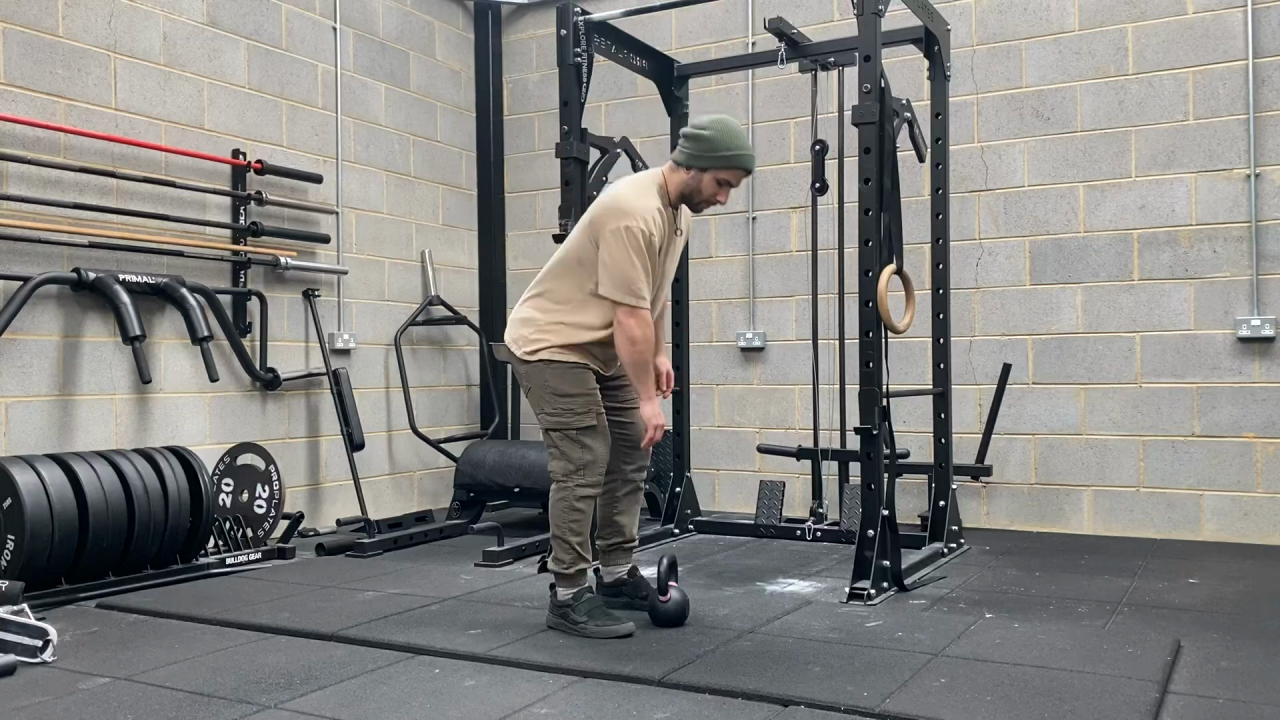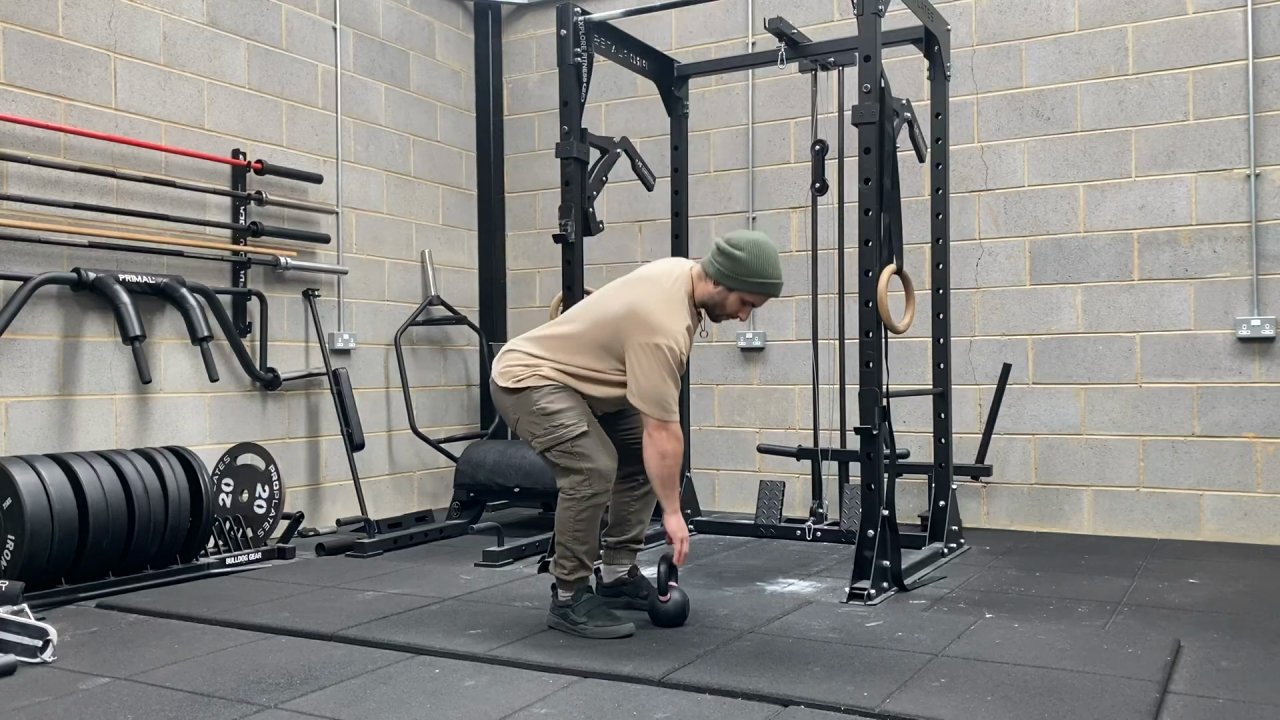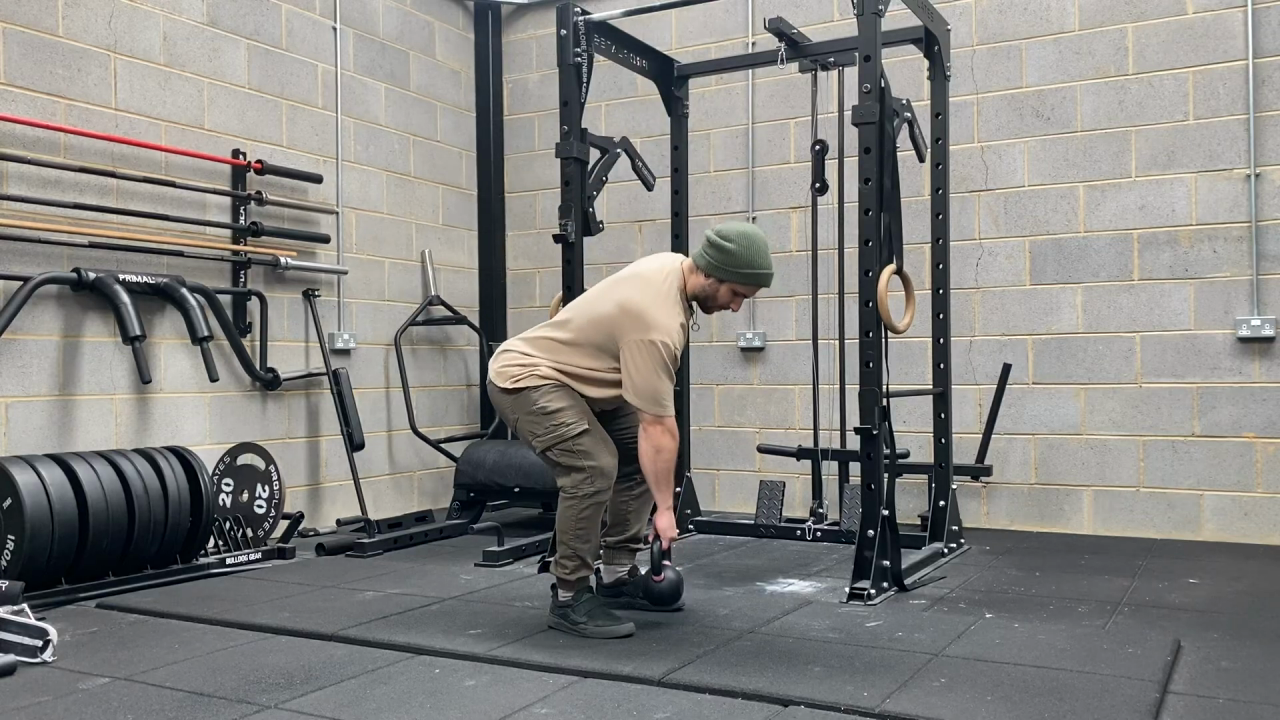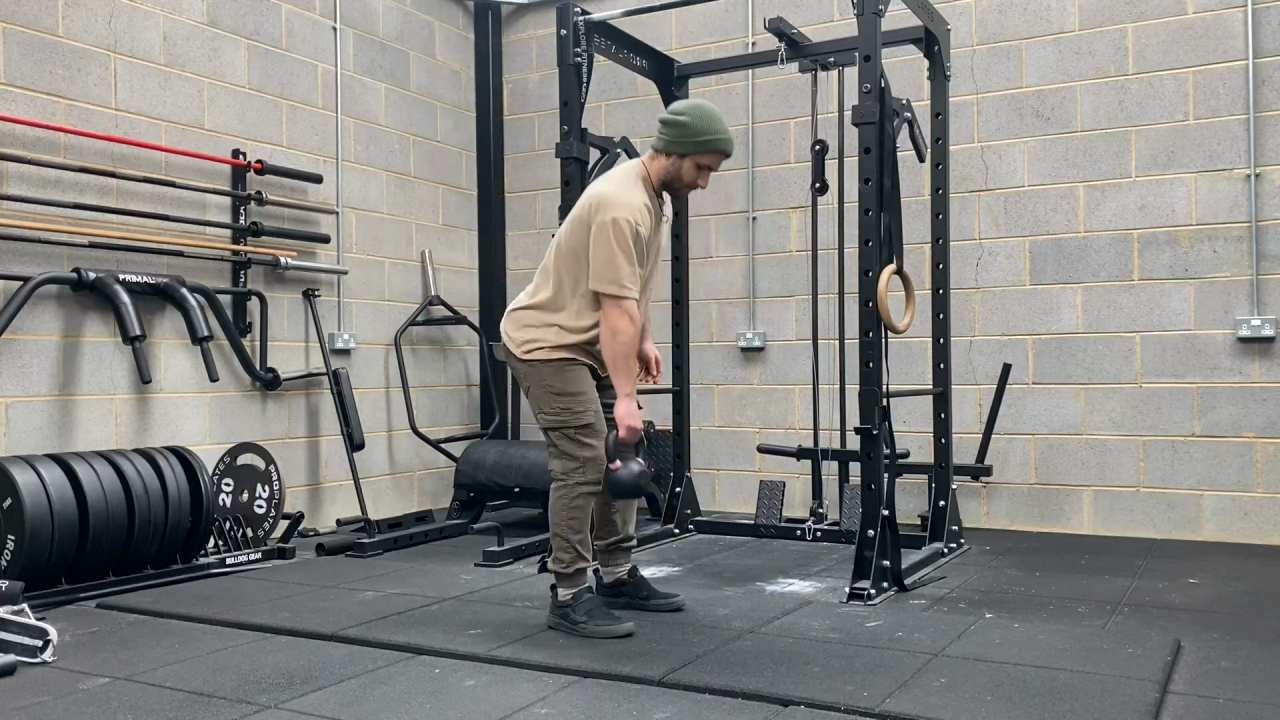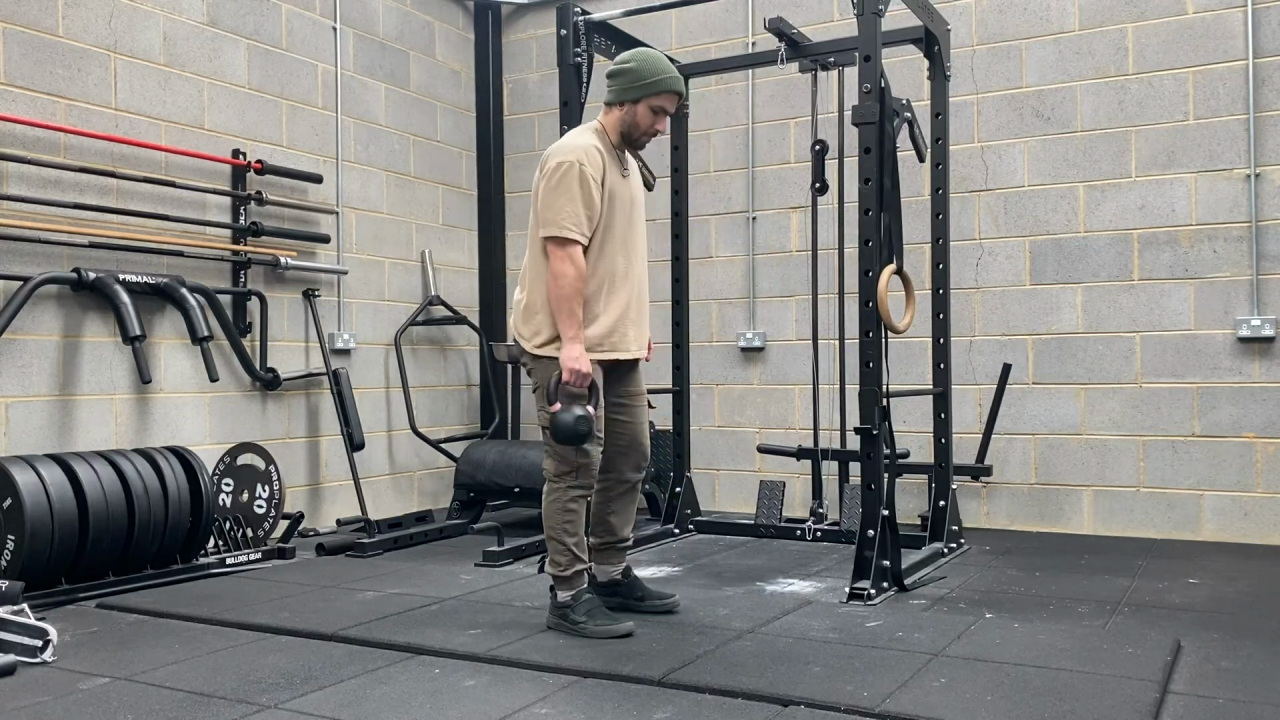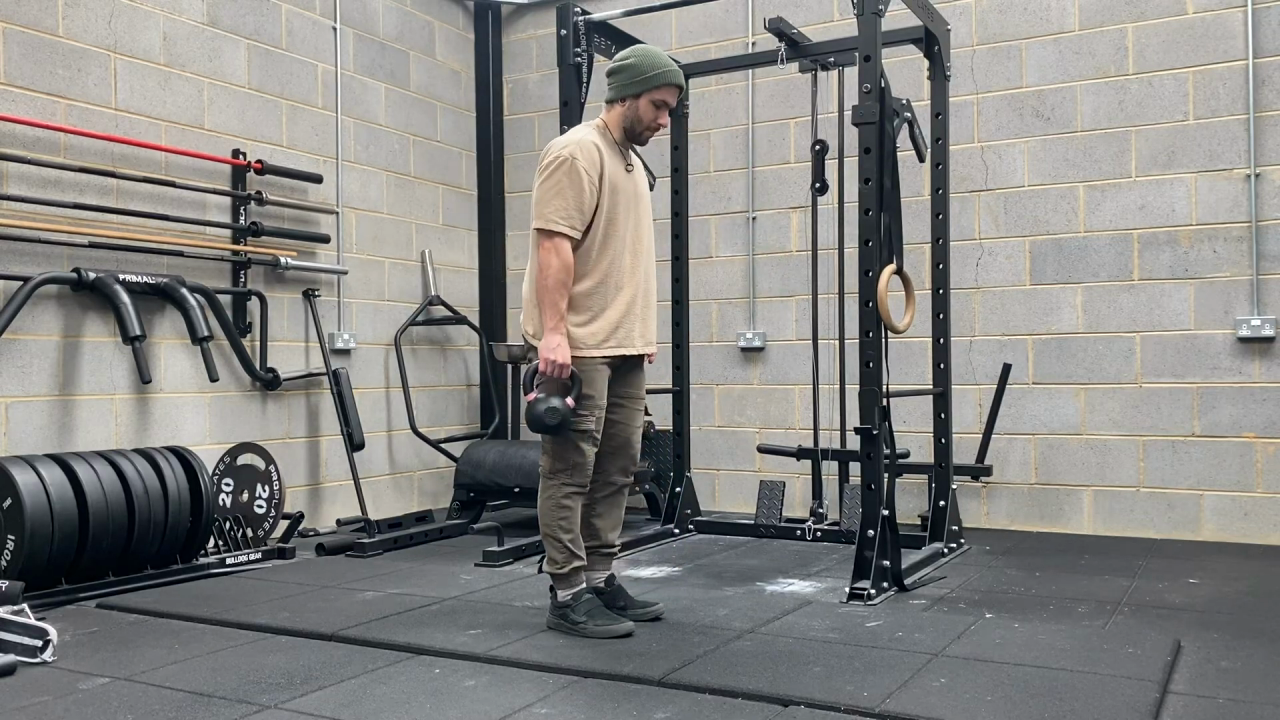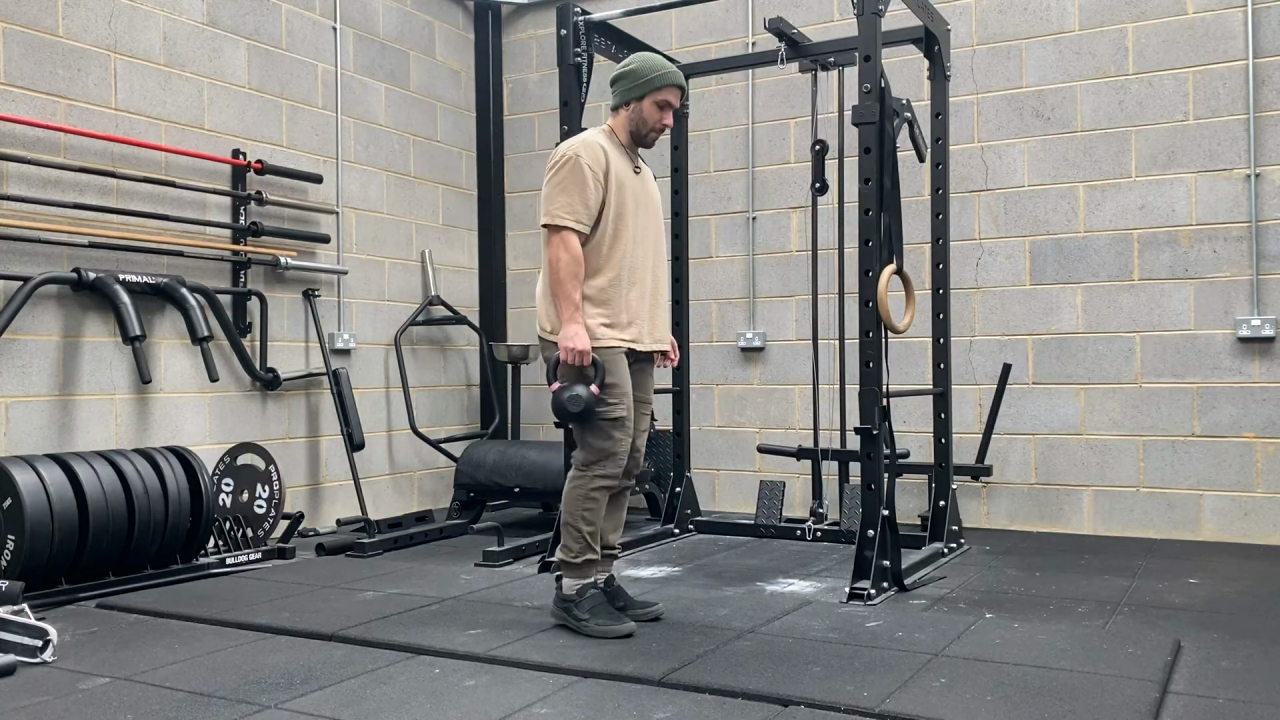
dt=0.4s
person 1, frame 1
left shoulder: (673, 206)
right shoulder: (636, 214)
right elbow: (630, 317)
left wrist: (658, 356)
right wrist: (649, 403)
left hip: (596, 346)
right hip: (549, 343)
left knee: (629, 455)
right knee: (583, 461)
left ankle: (616, 576)
right ankle: (568, 595)
person 1, frame 2
left shoulder: (684, 273)
right shoulder: (662, 329)
right elbow: (662, 431)
right wrist: (673, 513)
left hip: (576, 375)
right hip: (526, 378)
left knee: (643, 460)
right knee: (592, 468)
left ankle: (616, 575)
right ankle: (570, 596)
person 1, frame 3
left shoulder: (673, 268)
right shoulder: (657, 322)
right elbow: (658, 425)
right wrist: (664, 511)
left hip: (574, 375)
right hip: (525, 378)
left knee: (641, 459)
right knee: (593, 470)
left ankle: (618, 576)
right ankle: (570, 597)
person 1, frame 4
left shoulder: (654, 194)
right shoulder: (623, 204)
right elbow: (616, 310)
left wrist: (642, 342)
right wrist: (626, 400)
left hip: (590, 342)
right hip: (549, 342)
right knee: (582, 463)
left ankle: (616, 577)
right ankle: (569, 596)
person 1, frame 5
left shoulder: (624, 161)
right shoulder: (577, 157)
right elbow: (564, 254)
left wrist: (636, 323)
right wrist: (572, 343)
left hip: (617, 345)
right hip: (569, 348)
left knee: (630, 459)
right knee: (576, 469)
left ankle: (611, 575)
right ankle: (569, 596)
person 1, frame 6
left shoulder: (630, 163)
right shoulder: (577, 153)
right elbow: (554, 246)
left wrist: (642, 331)
right wrist: (552, 333)
left hip: (623, 345)
right hip: (576, 345)
left knee: (616, 469)
right knee: (571, 470)
left ankle: (598, 579)
right ankle: (568, 595)
person 1, frame 7
left shoulder: (640, 170)
right shoulder: (585, 154)
right elbow: (563, 240)
left wrist: (658, 327)
right wrist: (570, 324)
left hip: (632, 339)
right hip: (591, 336)
left knee: (623, 462)
right knee: (601, 456)
left ankle: (596, 581)
right ankle: (573, 588)
